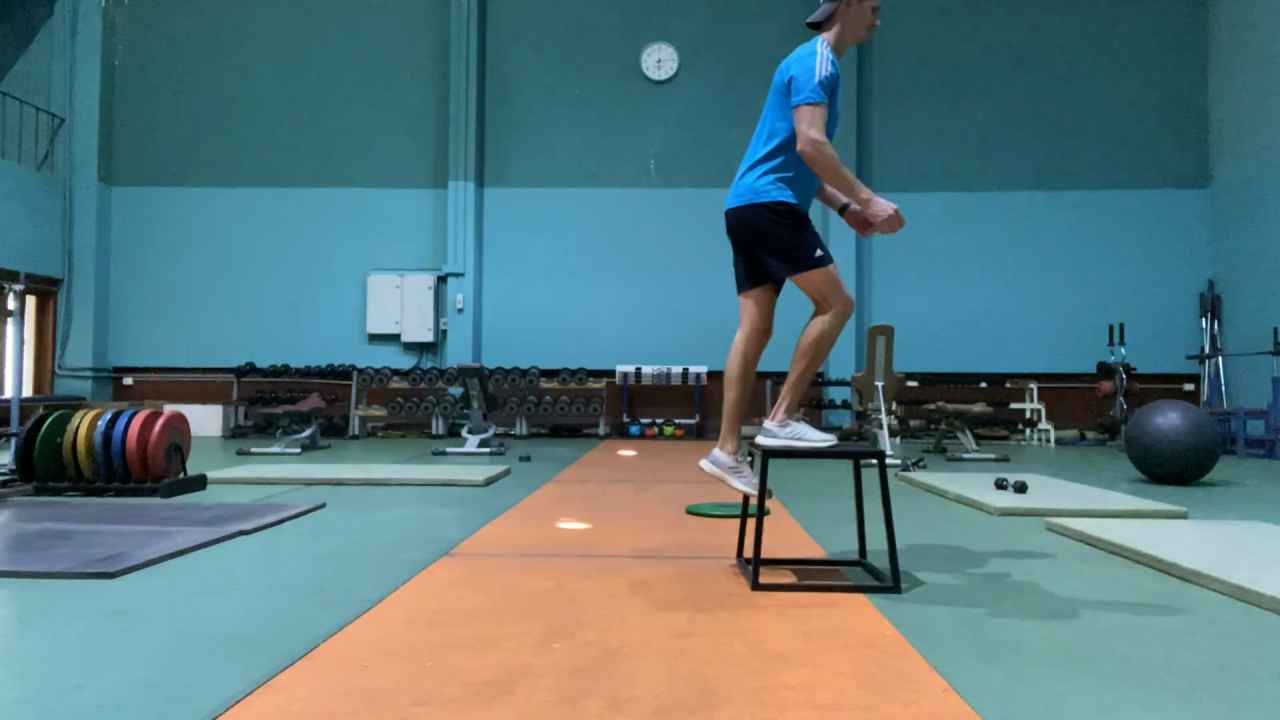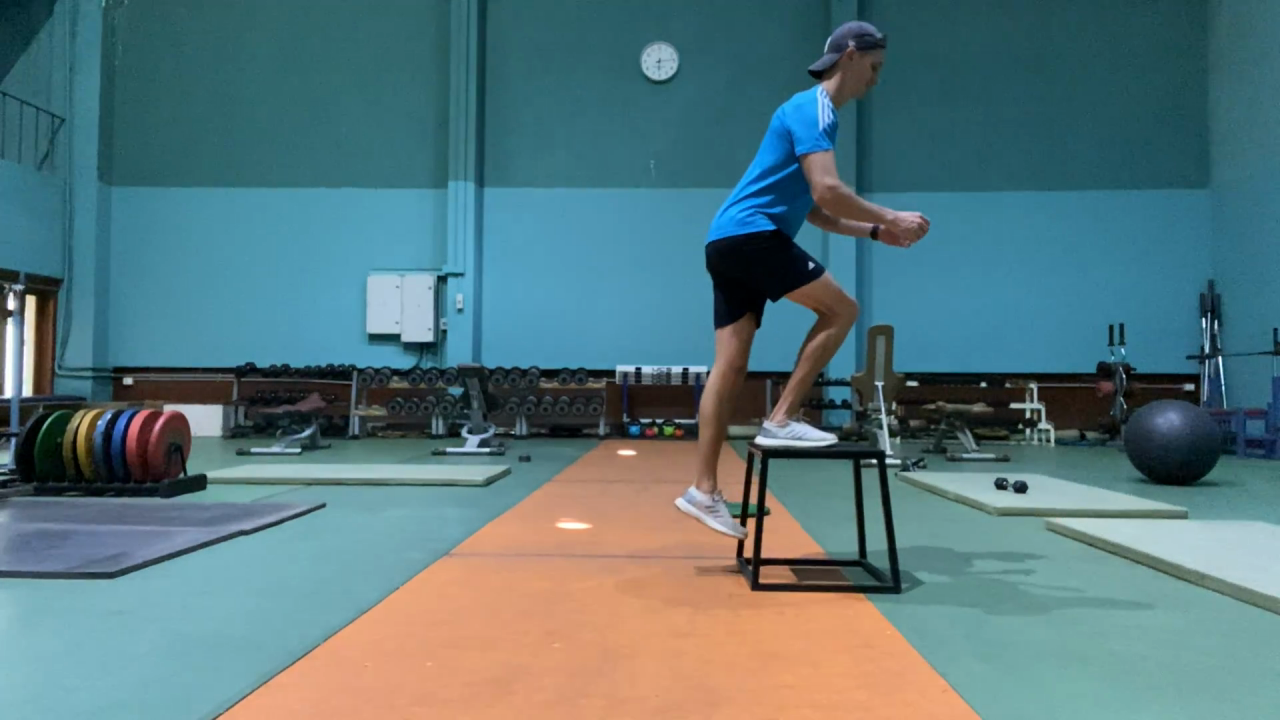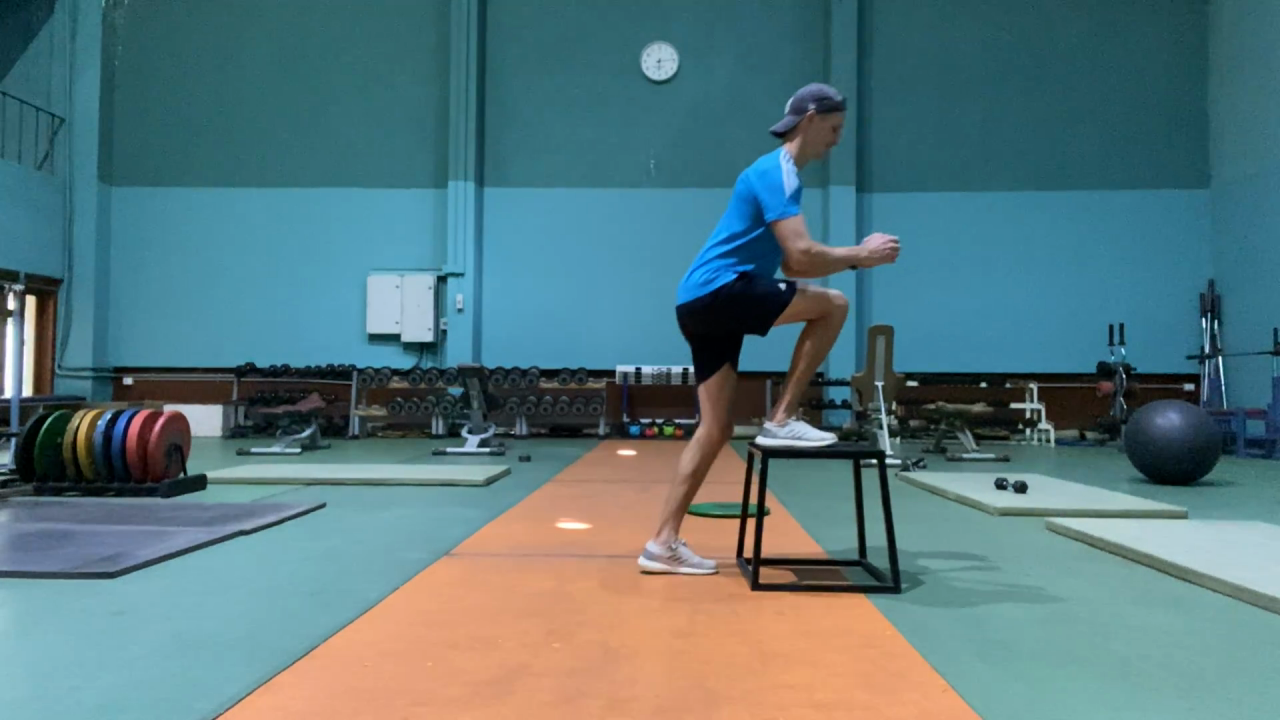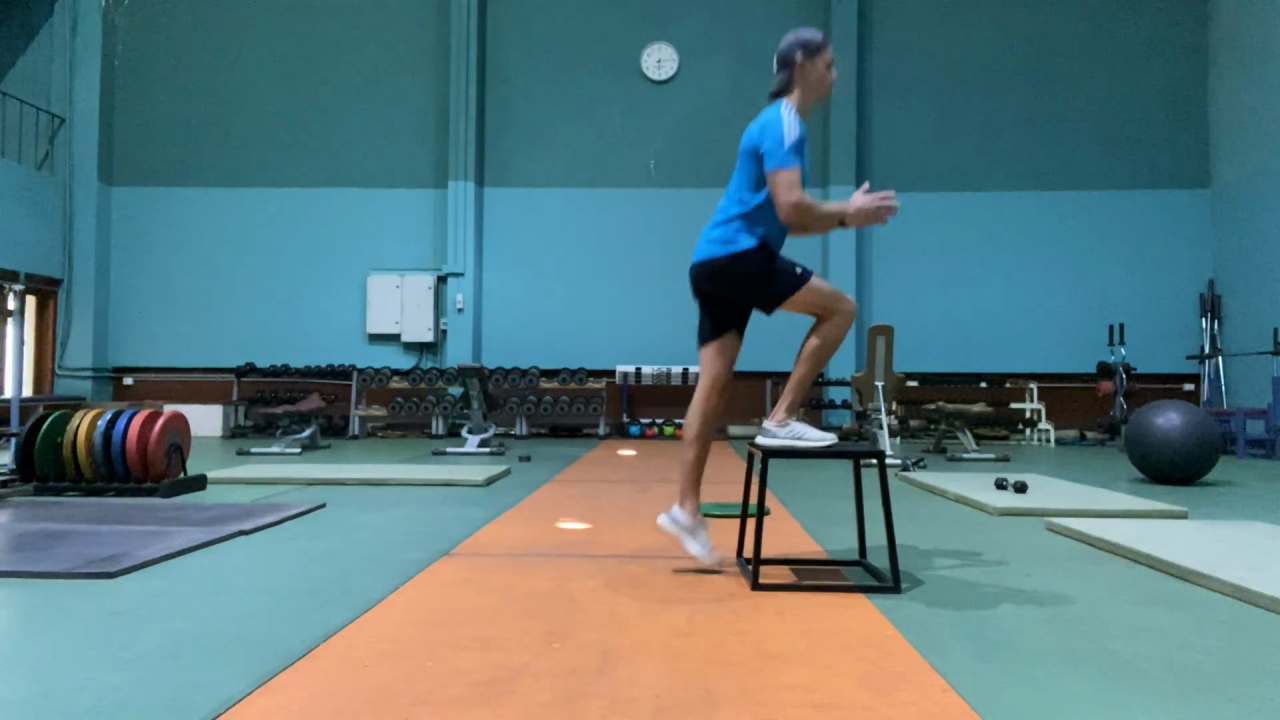
dt=0.7s
person 1, frame 1
left shoulder: (816, 64)
right shoulder: (816, 59)
right elbow: (809, 144)
left wrist: (845, 207)
right wrist: (867, 199)
left hip: (748, 207)
right hip: (766, 204)
left knee: (755, 328)
right knee: (835, 303)
left ankle: (727, 450)
right ankle: (781, 419)
person 1, frame 2
left shoulder: (813, 110)
right shoulder: (813, 107)
left elbow: (815, 211)
right elbow: (827, 191)
left wrist: (876, 232)
right wrist: (891, 218)
left hip: (728, 242)
right hip: (749, 234)
left knee: (730, 366)
right knee: (840, 311)
left ankle: (703, 490)
right ankle: (781, 421)
person 1, frame 3
left shoulder: (776, 173)
right shoulder: (776, 171)
left elbow: (789, 263)
right elbow: (801, 256)
left wrist: (854, 256)
right wrist: (862, 254)
left hip: (702, 303)
right hip: (716, 293)
left knee: (714, 427)
right knee: (832, 306)
left ankle: (663, 543)
right ankle: (782, 420)
person 1, frame 4
left shoulder: (779, 124)
right shoulder: (782, 123)
left elbow: (789, 220)
right elbow: (791, 208)
left wrist: (844, 216)
right wrist: (847, 211)
left hip: (716, 264)
right hip: (735, 257)
left knee: (713, 387)
right knee: (839, 310)
left ankle: (686, 508)
right ankle: (781, 419)
